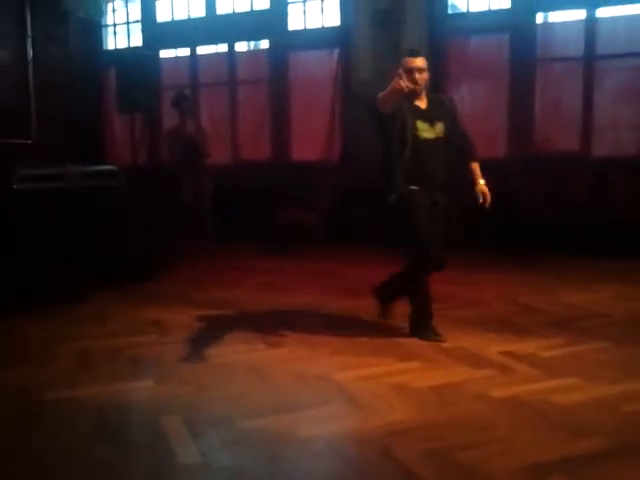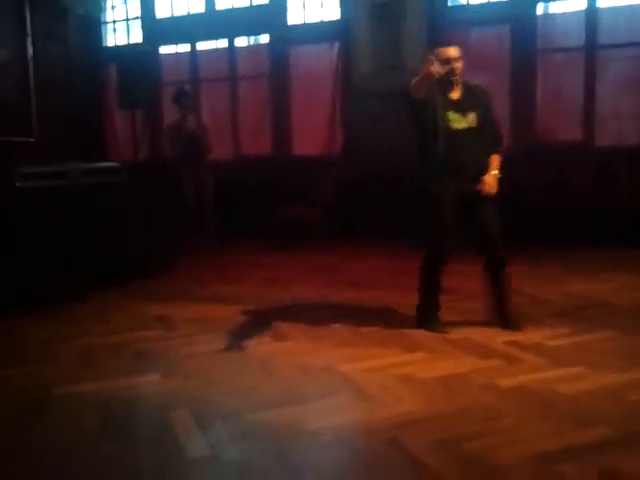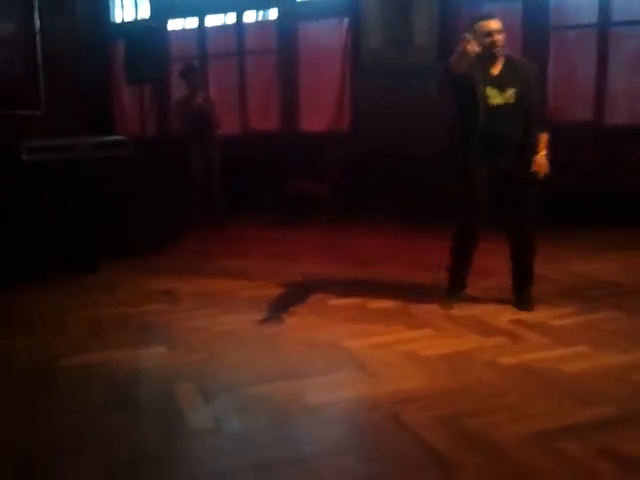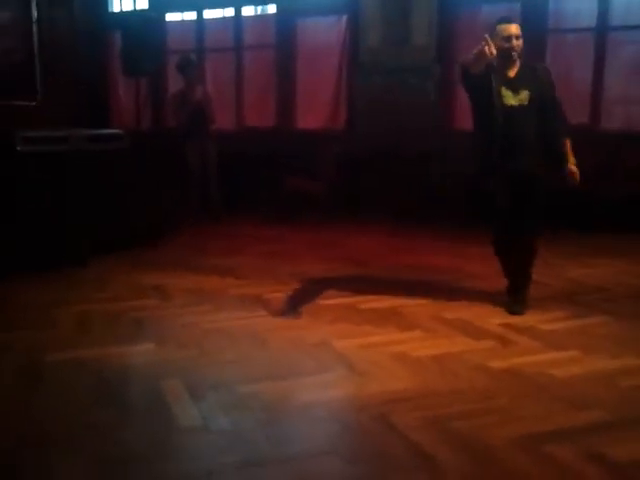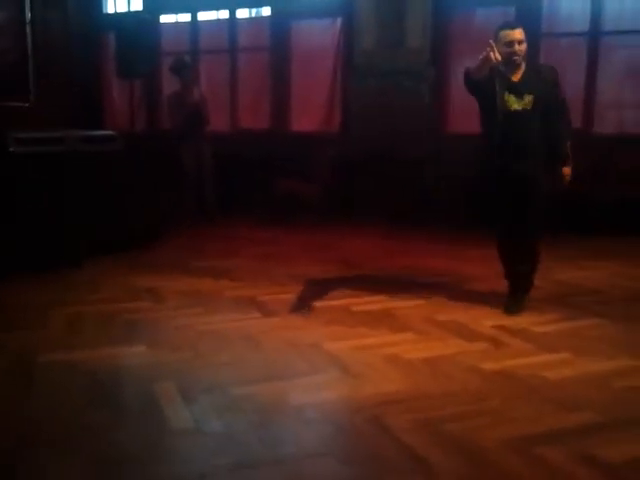
dt=0.2s
person 1, frame 1
left shoulder: (445, 106)
right shoulder: (397, 106)
left elbow: (464, 146)
right elbow: (381, 106)
left wrist: (479, 179)
right wrist: (394, 90)
left hip: (439, 192)
right hip: (412, 191)
left knee: (435, 257)
right knee: (427, 255)
left ankle: (387, 291)
right ankle: (422, 321)
person 1, frame 2
left shoulder: (479, 96)
right shoulder: (429, 97)
left elbow: (495, 138)
right elbow: (414, 94)
left wrist: (493, 172)
right wrist: (426, 77)
left hip: (477, 183)
right hip: (442, 185)
left knee: (494, 246)
right knee: (439, 248)
left ankle: (502, 308)
right ankle: (427, 312)
person 1, frame 3
left shoulder: (523, 70)
right shoulder: (469, 72)
left elbow: (536, 115)
right elbow: (453, 71)
left wrist: (541, 153)
right wrist: (464, 52)
left hip: (517, 161)
right hip: (479, 162)
left knee: (522, 226)
right knee: (470, 223)
left ankle: (523, 289)
right ankle: (457, 284)
person 1, frame 4
left shoulder: (539, 74)
right shoulder: (484, 74)
left elbow: (555, 119)
right elbow: (469, 71)
left wrist: (567, 159)
right wrist: (479, 55)
left hip: (532, 164)
right hip: (496, 164)
left knee: (526, 228)
right knee: (502, 228)
left ankle: (519, 291)
right ankle: (515, 282)
person 1, frame 5
left shoulder: (546, 76)
right shoulder: (490, 77)
left elbow: (561, 121)
right elbow: (472, 79)
left wrist: (564, 160)
right wrist: (484, 61)
left hip: (537, 166)
right hip: (502, 166)
left knee: (528, 228)
right knee: (506, 228)
left ankle: (521, 290)
right ankle: (515, 286)
person 2, frame 1
left shoulder: (199, 129)
right shoulder: (172, 133)
left elbow: (206, 154)
right elbow: (172, 159)
left wrist: (196, 137)
right wrist: (184, 138)
left hip: (201, 173)
right hip: (184, 175)
left knee: (205, 210)
right knee: (190, 211)
person 2, frame 2
left shoulder: (200, 125)
right shoulder: (173, 129)
left elbow: (208, 150)
right elbow: (174, 154)
left wrist: (197, 133)
right wrist: (185, 134)
left hip: (201, 169)
right hip: (185, 171)
left knee: (207, 206)
right knee: (191, 207)
person 2, frame 3
left shoulder: (207, 99)
right shoulder: (181, 104)
left elbow: (216, 125)
right elbow: (181, 129)
left wrist: (206, 108)
right wrist: (193, 109)
left hip: (209, 144)
right hip: (193, 146)
left knee: (215, 181)
right knee: (199, 182)
left ankle: (218, 215)
right ankle: (201, 217)
person 2, frame 4
left shoulder: (204, 93)
right shoulder: (177, 97)
left elbow: (211, 119)
right elbow: (179, 122)
left wrist: (203, 102)
right wrist: (192, 104)
left hip: (205, 139)
right hip: (189, 141)
left knee: (211, 176)
right knee: (195, 177)
left ankle: (213, 210)
right ankle: (197, 212)
person 2, frame 5
left shoulder: (198, 95)
right shoulder: (173, 98)
left elbow: (206, 121)
right elbow: (175, 124)
left wrist: (199, 104)
right wrist: (188, 106)
left hip: (200, 140)
right hip: (185, 143)
left knee: (206, 177)
right knee: (191, 179)
left ankle: (209, 212)
right ankle: (193, 214)
